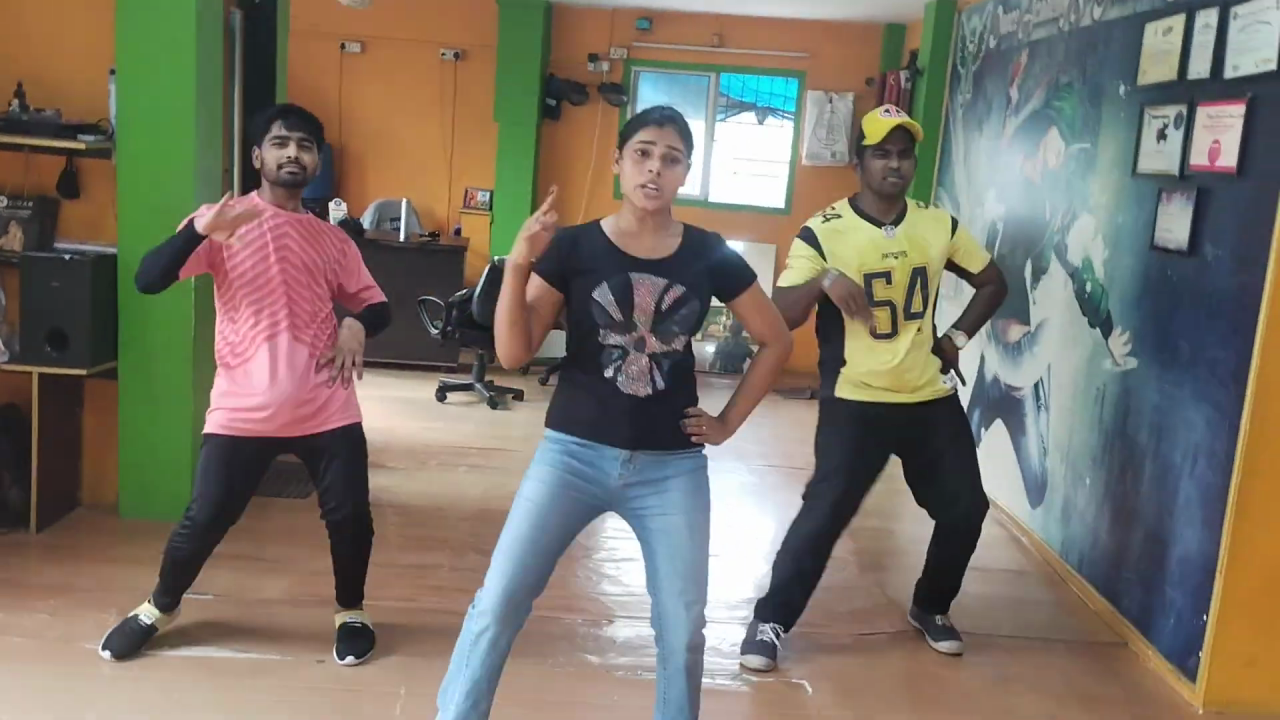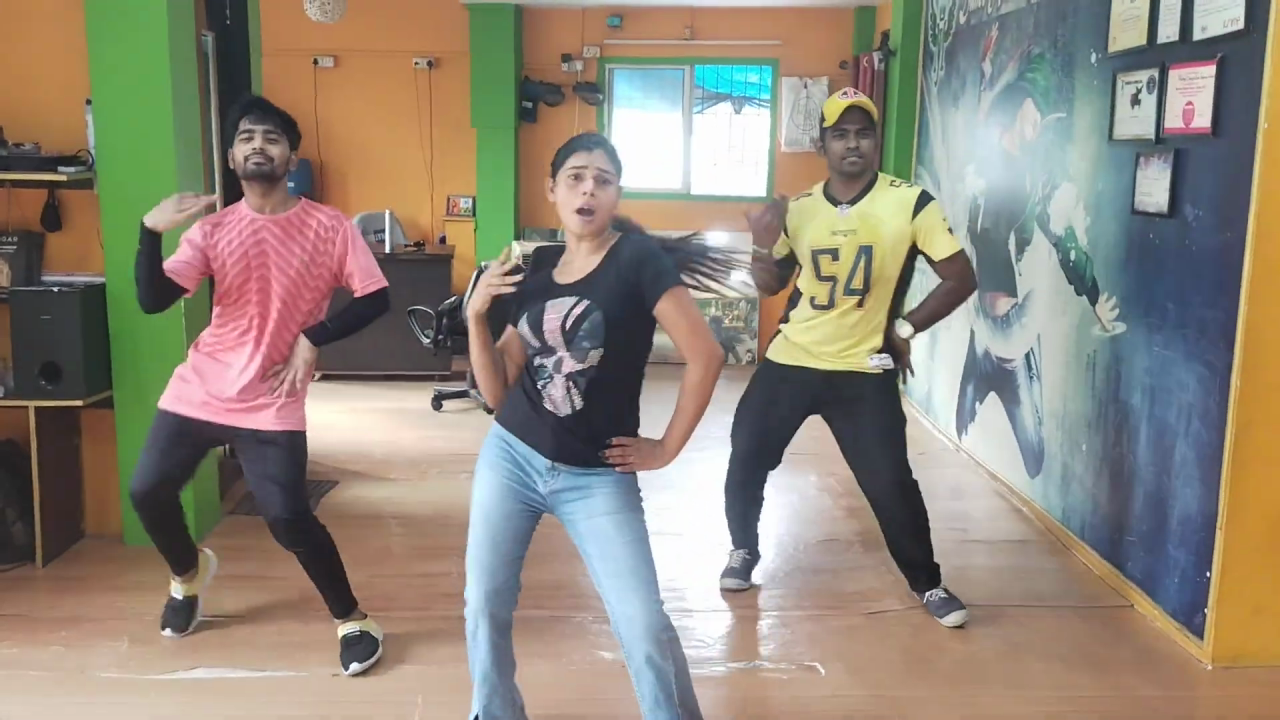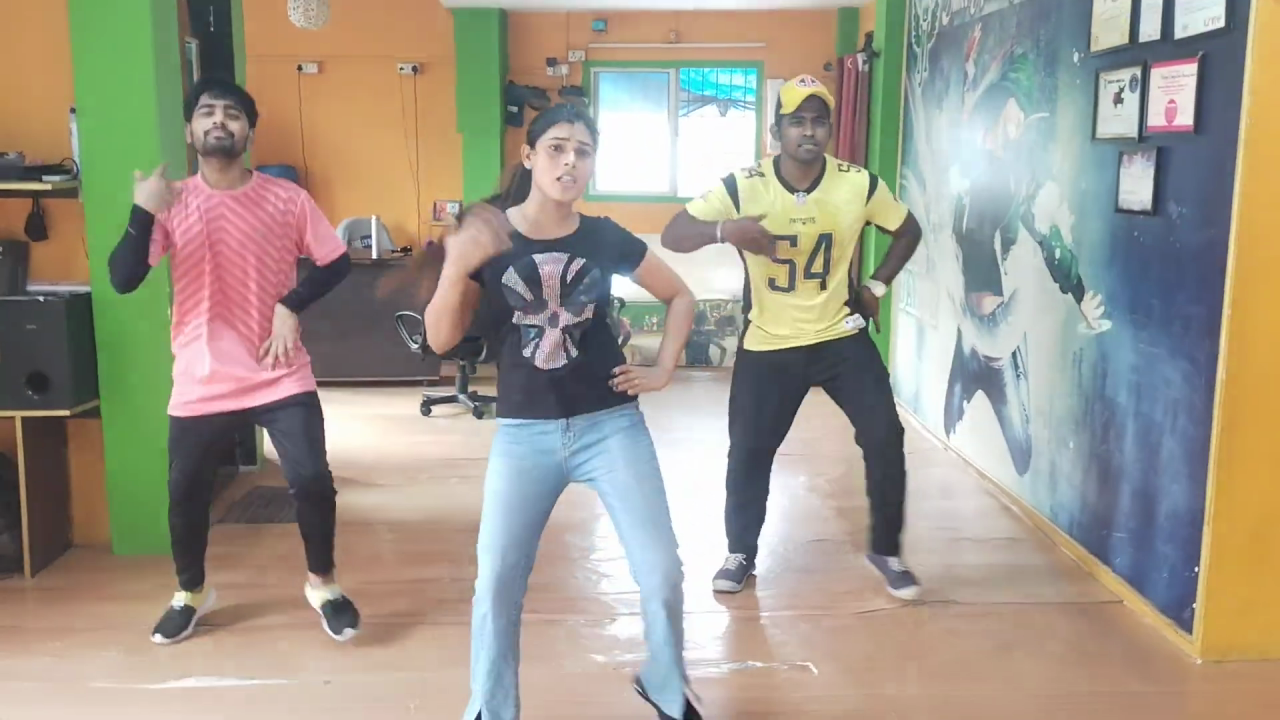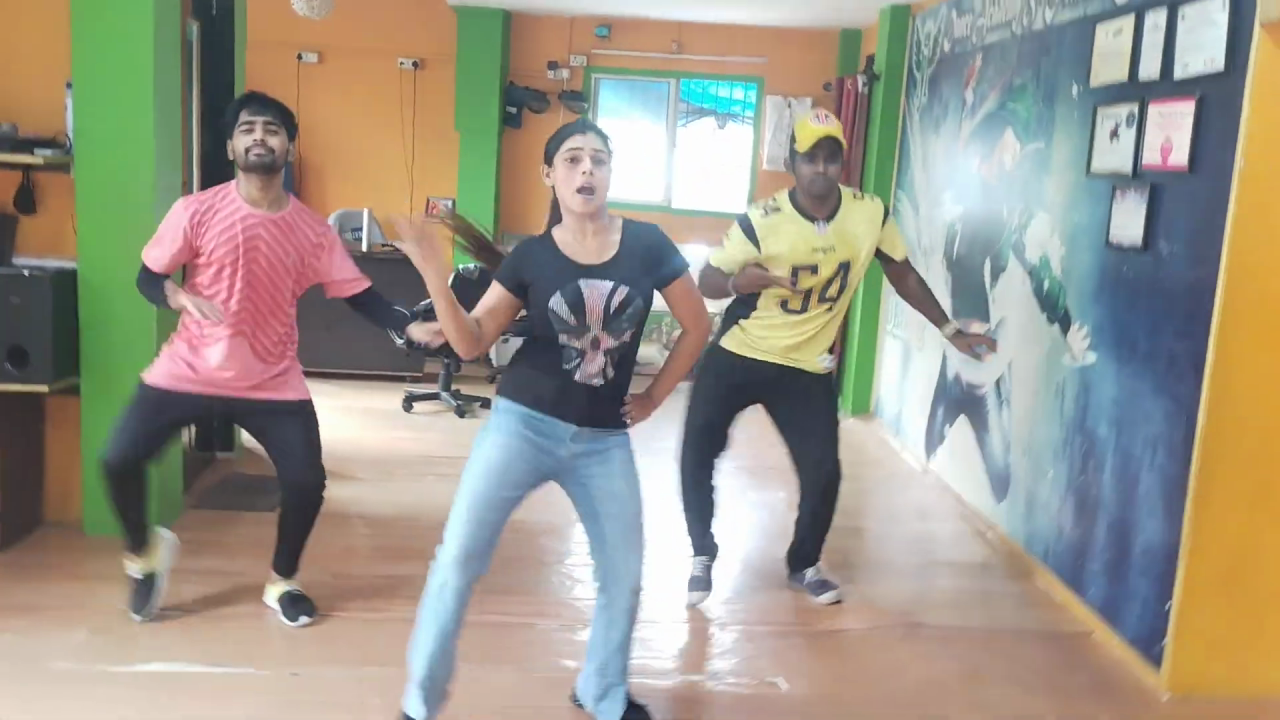
dt=0.3s
person 1, frame 1
left shoulder: (709, 255)
right shoulder: (572, 246)
left elbow: (775, 339)
right elbow: (512, 353)
left wrist: (728, 422)
right wrist: (518, 264)
left hip: (671, 466)
right hip: (575, 454)
left knee: (683, 628)
right knee: (499, 603)
person 1, frame 2
left shoulder: (641, 258)
right shoulder: (533, 281)
left elbow: (704, 355)
right elbow: (497, 391)
left wrist: (668, 447)
right wrist: (477, 314)
left hip: (596, 475)
right hip: (511, 456)
left knee: (642, 624)
right knee: (485, 601)
person 1, frame 3
left shoulder: (605, 237)
right shoulder: (485, 235)
left elbow: (679, 297)
right elbow: (439, 338)
left wrist: (661, 370)
right wrist: (457, 266)
left hip: (609, 426)
right hip: (524, 434)
left knee: (661, 573)
right knee: (496, 583)
person 1, frame 4
left shoulder: (649, 245)
right shoulder: (529, 257)
left elbow: (696, 322)
right elbow: (471, 341)
left wrist: (658, 396)
right wrist: (436, 279)
left hip: (603, 435)
right hip: (524, 420)
left knee: (625, 575)
right knee: (460, 555)
person 2, frame 1
left shoulder: (334, 240)
right shoulder: (220, 222)
left elbow: (376, 305)
right elbow: (148, 280)
left wrist: (357, 325)
right wrist: (198, 229)
left hip: (327, 404)
right hip: (244, 403)
left knee: (350, 514)
right knee: (206, 518)
left ankle: (351, 610)
right ankle: (158, 608)
person 2, frame 2
left shoulder: (330, 227)
right shoulder: (209, 230)
left elbow: (375, 297)
right elbow: (153, 300)
left wrist: (313, 338)
right wrist: (152, 231)
left hip: (272, 400)
right hip: (201, 386)
left knee: (287, 517)
right knee: (147, 490)
left ankle: (351, 619)
right ankle: (189, 574)
person 2, frame 3
left shoulder: (287, 199)
right shoulder: (167, 203)
left elbow: (336, 262)
right elbow: (123, 279)
left wrist: (290, 306)
right wrist: (142, 211)
left hip: (278, 372)
right hip: (202, 378)
left knee: (310, 478)
right knee: (185, 491)
left ankle: (323, 583)
right ankle: (191, 593)
person 2, frame 4
left shoulder: (313, 228)
right shoulder: (194, 211)
left elbow: (357, 292)
right elbow: (148, 277)
left wrist: (410, 327)
right wrist: (174, 292)
left hip: (270, 377)
right hip: (192, 363)
left knee: (304, 482)
right knee: (119, 459)
left ankle: (282, 582)
right ankle: (146, 549)
person 3, frame 1
left shoulder: (939, 223)
right shoulder: (822, 233)
left elbow: (992, 282)
right elbow: (781, 315)
left wrist: (958, 336)
right wrist: (823, 284)
left hip: (931, 397)
right hip: (856, 398)
left knee: (965, 510)
right knee: (826, 509)
left ankle: (931, 607)
right ankle: (771, 619)
person 3, frame 2
left shoulder: (910, 202)
right shoulder: (797, 208)
left elbow: (961, 277)
right elbow: (770, 285)
left wrist: (905, 327)
right wrist: (766, 246)
left hip: (863, 370)
right hip: (789, 362)
left knee: (889, 482)
right knee: (746, 463)
left ankle: (927, 583)
right ankle: (744, 550)
person 3, frame 3
left shoulder: (859, 183)
right shoulder: (741, 185)
left elbow: (908, 231)
right elbow: (672, 235)
left wrist: (875, 286)
right wrist: (722, 229)
left hip: (839, 336)
right hip: (766, 345)
left knee: (883, 434)
right knee: (748, 457)
left ankle: (886, 551)
right ankle: (740, 553)
person 3, frame 4
left shoulder: (872, 214)
right shoulder: (760, 221)
left elbow: (901, 273)
right elbow: (707, 282)
left wrist: (947, 327)
right wrist: (736, 281)
left hip: (806, 369)
right hip: (740, 354)
left knee: (821, 472)
right knee: (697, 452)
left ankle: (803, 566)
right ankle: (703, 555)
person 4, frame 1
left shoulder: (1068, 213)
right shoulder: (1009, 192)
left elbow: (1087, 278)
left wrist: (1109, 334)
left hip: (1030, 355)
right hip: (995, 348)
left knee: (1033, 470)
right knee: (968, 438)
person 4, frame 2
left shoulder: (1046, 183)
right shoulder: (989, 168)
left elbow: (1070, 247)
left wrist: (1096, 299)
left hip: (1018, 325)
right hip: (984, 321)
left knee: (1029, 435)
right knee: (964, 423)
person 4, frame 3
left shoulder: (1029, 180)
right shoulder: (972, 170)
left elbow: (1055, 246)
left wrist: (1081, 297)
left hip: (1004, 324)
right hip: (970, 319)
left knee: (1017, 438)
right knee: (952, 423)
person 4, frame 4
left shoulder: (1024, 215)
right shoulder: (968, 198)
left elbow: (1045, 274)
left wrist: (1068, 330)
left hip: (990, 354)
right hip: (956, 348)
left knee: (995, 454)
right knee: (932, 443)
